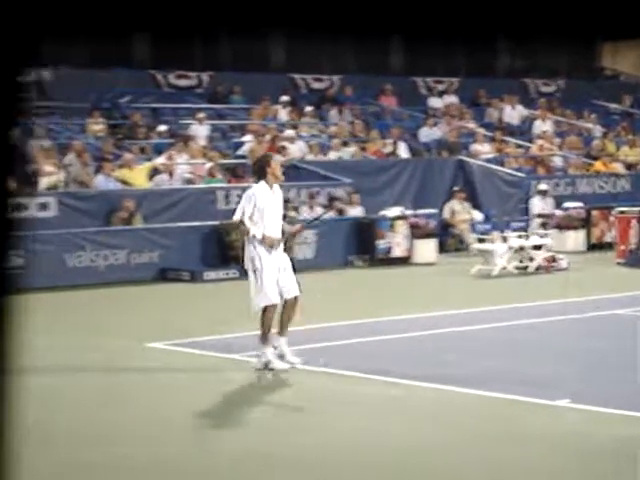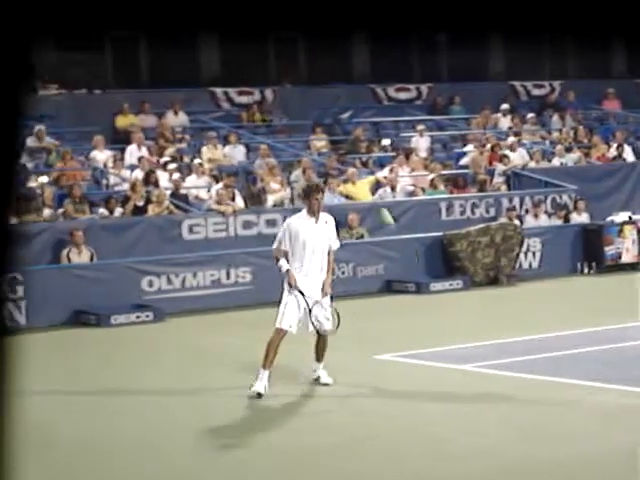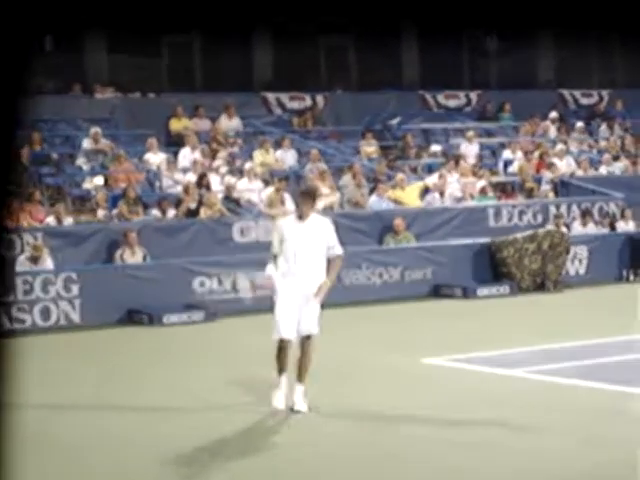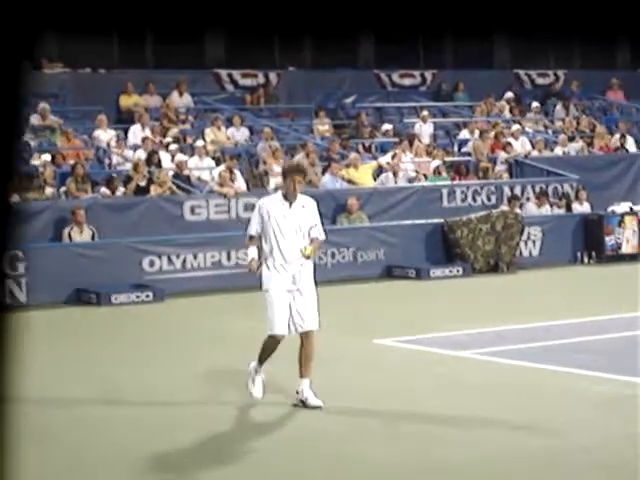
dt=1s
person 1, frame 1
left shoulder: (277, 192)
right shoulder: (255, 193)
right elbow: (238, 223)
left wrist: (289, 229)
right wrist: (262, 237)
left hip: (278, 254)
right hip: (261, 256)
left knee: (292, 298)
right knee: (271, 304)
left ankle: (280, 345)
right ankle: (266, 354)
person 1, frame 2
left shoulder: (329, 222)
right shoulder: (292, 223)
right elbow: (280, 252)
left wrist: (329, 278)
right wrist: (287, 271)
left hip: (319, 286)
right hip: (296, 285)
left knee: (323, 331)
right knee: (280, 330)
left ankle: (319, 369)
right ankle: (263, 377)
person 1, frame 3
left shoulder: (324, 225)
right shoulder: (282, 225)
left elbow: (336, 256)
right elbow: (277, 255)
left wrist: (328, 282)
right wrist: (270, 274)
left hip: (312, 292)
right hip: (286, 290)
left knee: (306, 339)
right knee: (284, 340)
left ankle: (299, 391)
right ankle: (281, 382)
person 1, frame 4
left shoulder: (310, 205)
right shoulder: (265, 205)
left elbow: (318, 236)
right elbow: (254, 236)
left wrist: (312, 248)
right wrist: (253, 257)
left hip: (303, 277)
right hip: (275, 278)
left knee: (308, 331)
right knee: (277, 334)
left ankle: (304, 390)
right ankle: (257, 369)
